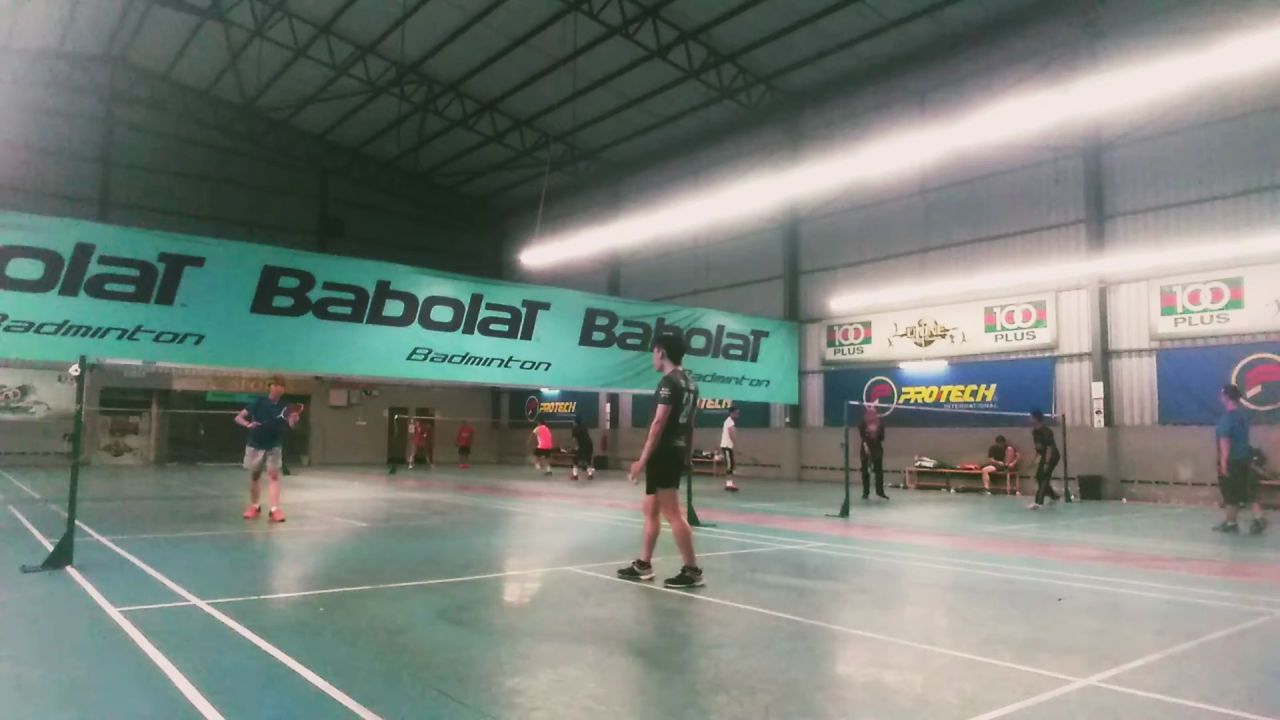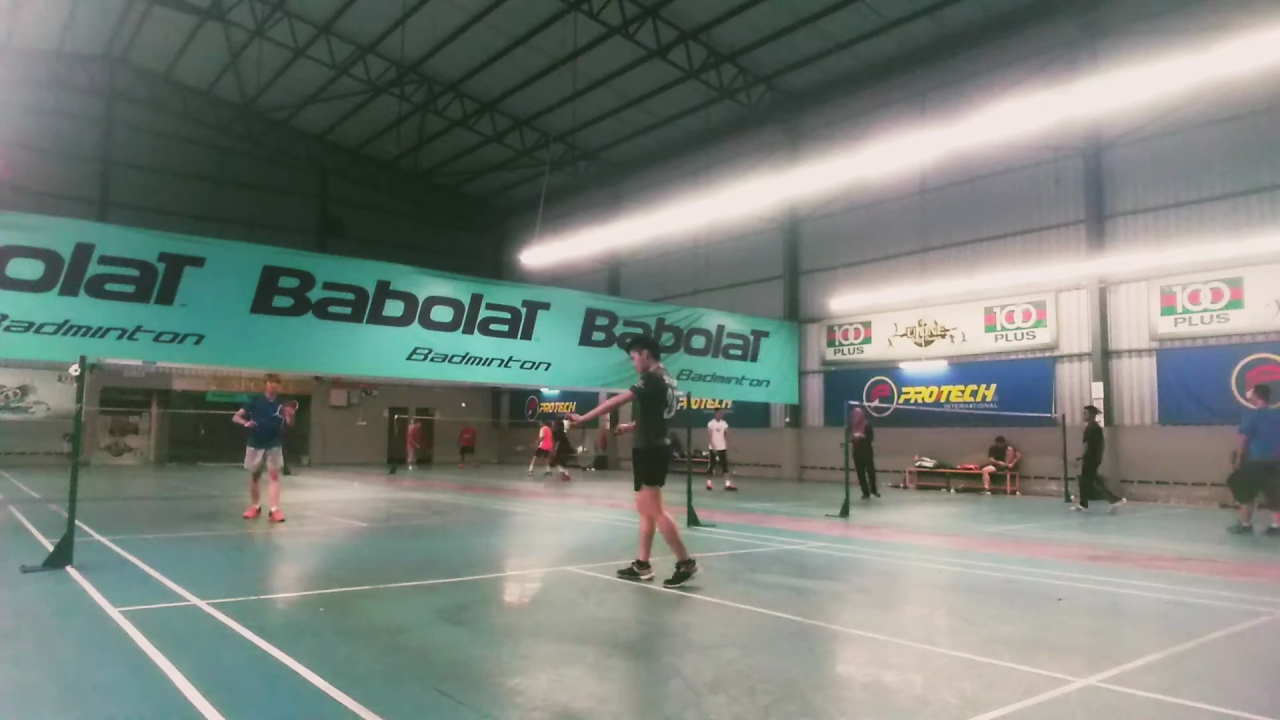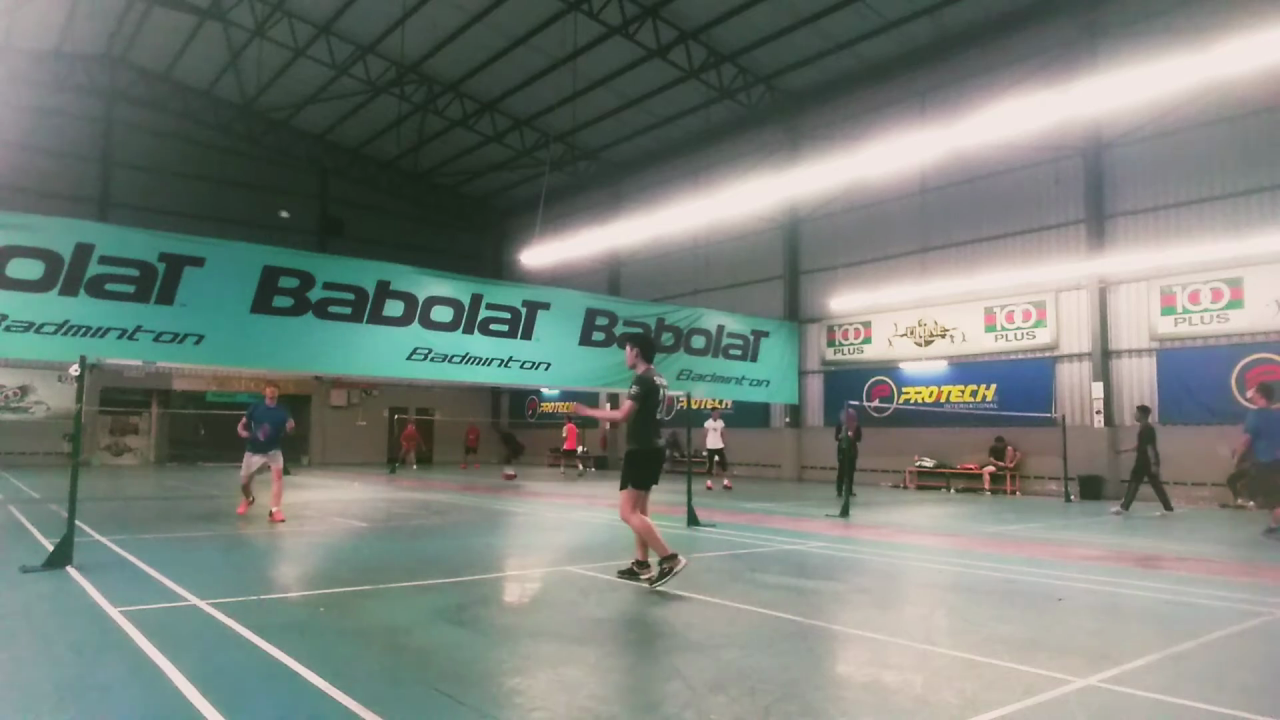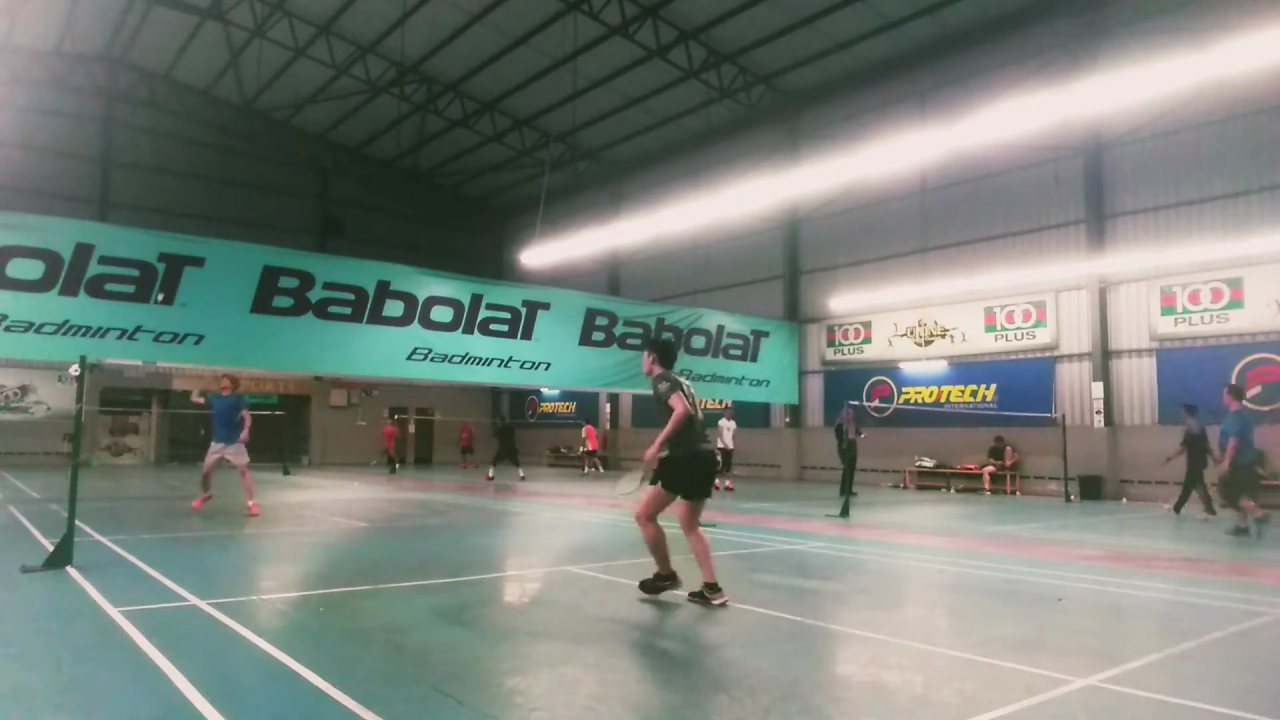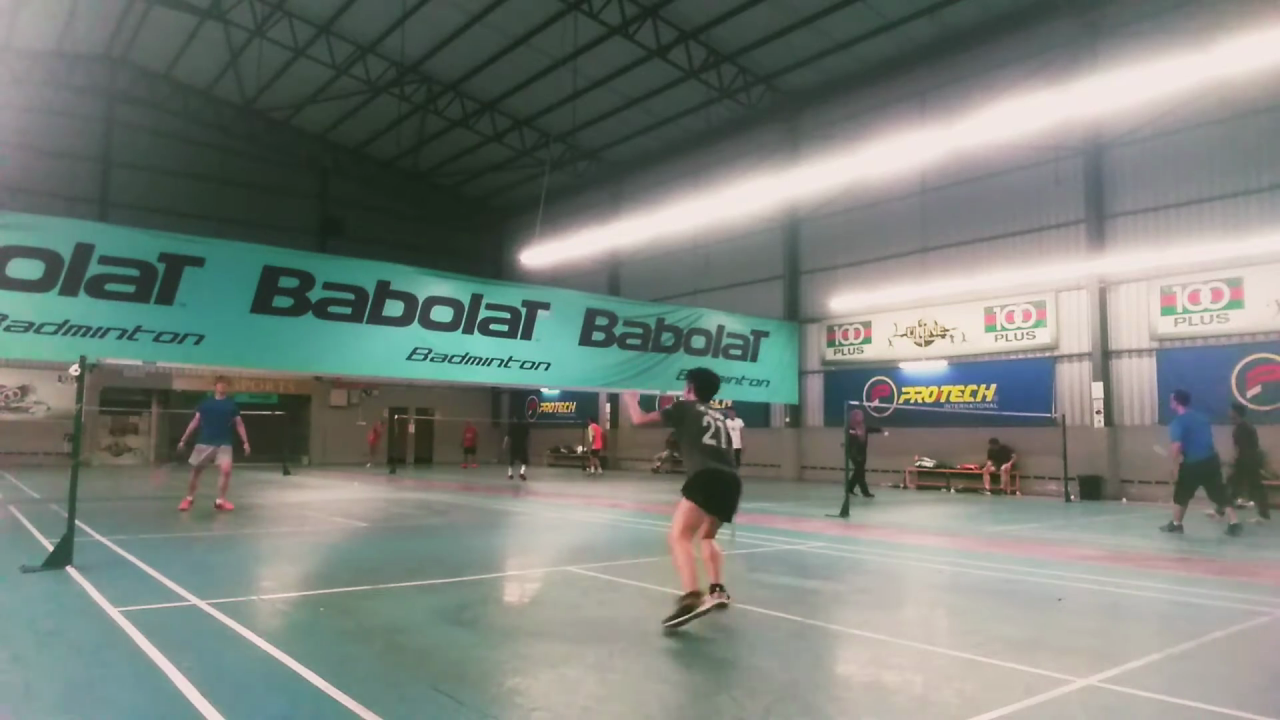
dt=0.5s
person 1, frame 1
left shoulder: (669, 382)
right shoulder: (689, 382)
left elbow: (659, 422)
right elbow: (689, 424)
left wrist: (642, 459)
right wrist: (687, 455)
left hip: (663, 454)
right hip: (675, 453)
left knee: (672, 514)
right knee: (651, 509)
left ankle: (692, 571)
right ankle: (643, 565)
person 1, frame 2
left shoulder: (652, 379)
right shoulder: (668, 380)
left elbow: (617, 402)
left wrist: (584, 418)
right wrist: (633, 426)
left hip: (649, 450)
right hip: (658, 449)
left knee: (655, 510)
right knee: (645, 509)
left ankle: (686, 563)
right ankle: (642, 565)
person 1, frame 3
left shoulder: (642, 380)
right shoulder: (658, 380)
left elbow: (622, 415)
left wrist: (589, 412)
left hip: (641, 451)
right hip: (654, 449)
left knee: (628, 512)
right knee: (639, 510)
left ankle: (669, 559)
right ankle: (642, 564)
person 1, frame 4
left shoulder: (662, 380)
right shoulder: (683, 382)
left elbow: (682, 410)
left wrist: (656, 444)
left hip: (684, 457)
right hip: (705, 456)
left knee: (644, 514)
right knee: (689, 524)
left ankle: (665, 574)
right ankle: (712, 588)
person 1, frame 5
left shoulder: (684, 407)
right shoulder: (719, 417)
left elbow: (639, 420)
left wrist: (630, 400)
left hip: (706, 479)
right hip: (731, 483)
left knee: (679, 537)
right knee: (706, 536)
left ankle: (692, 598)
right ankle: (717, 590)
